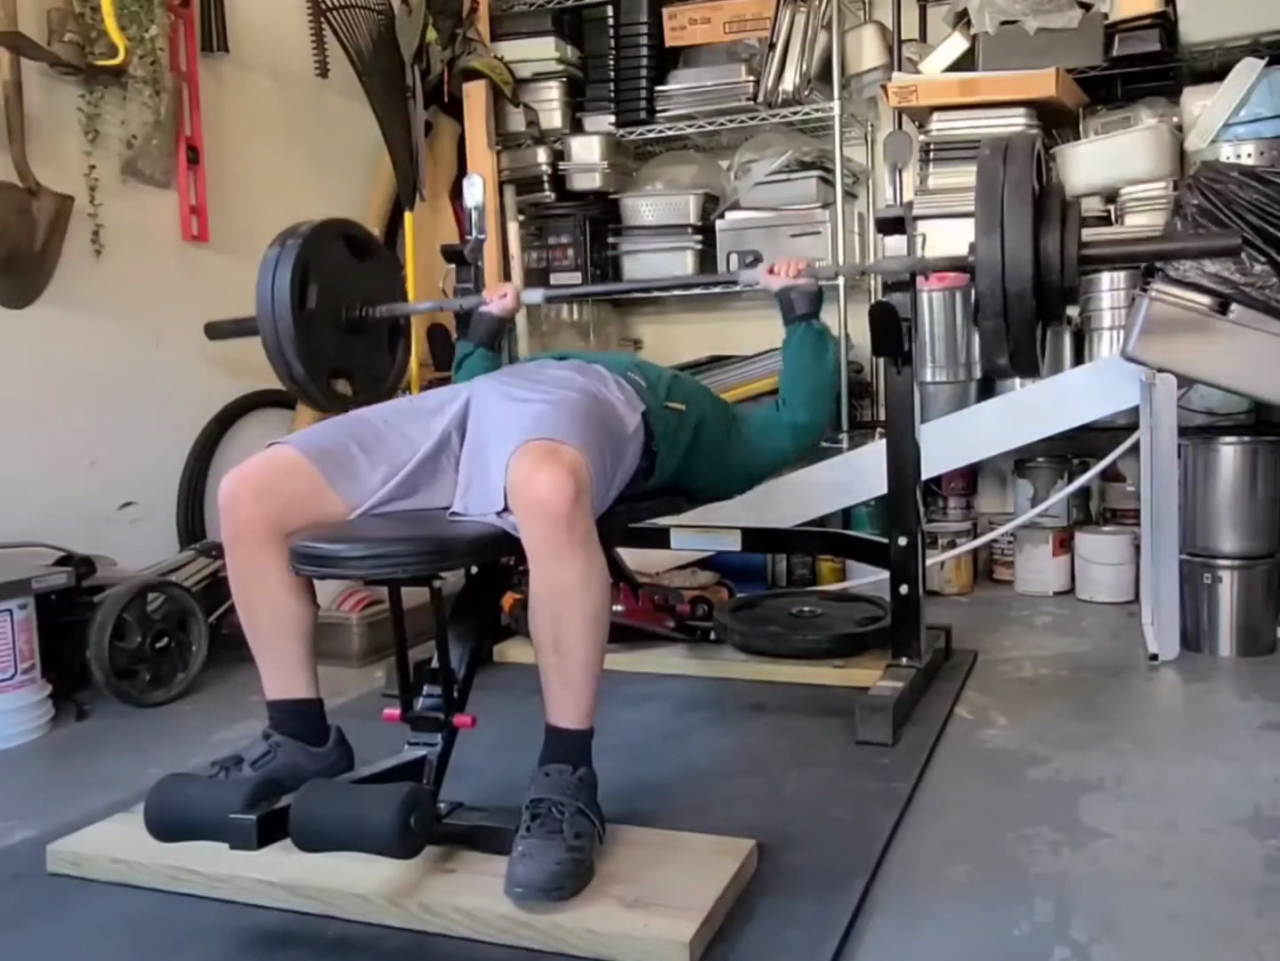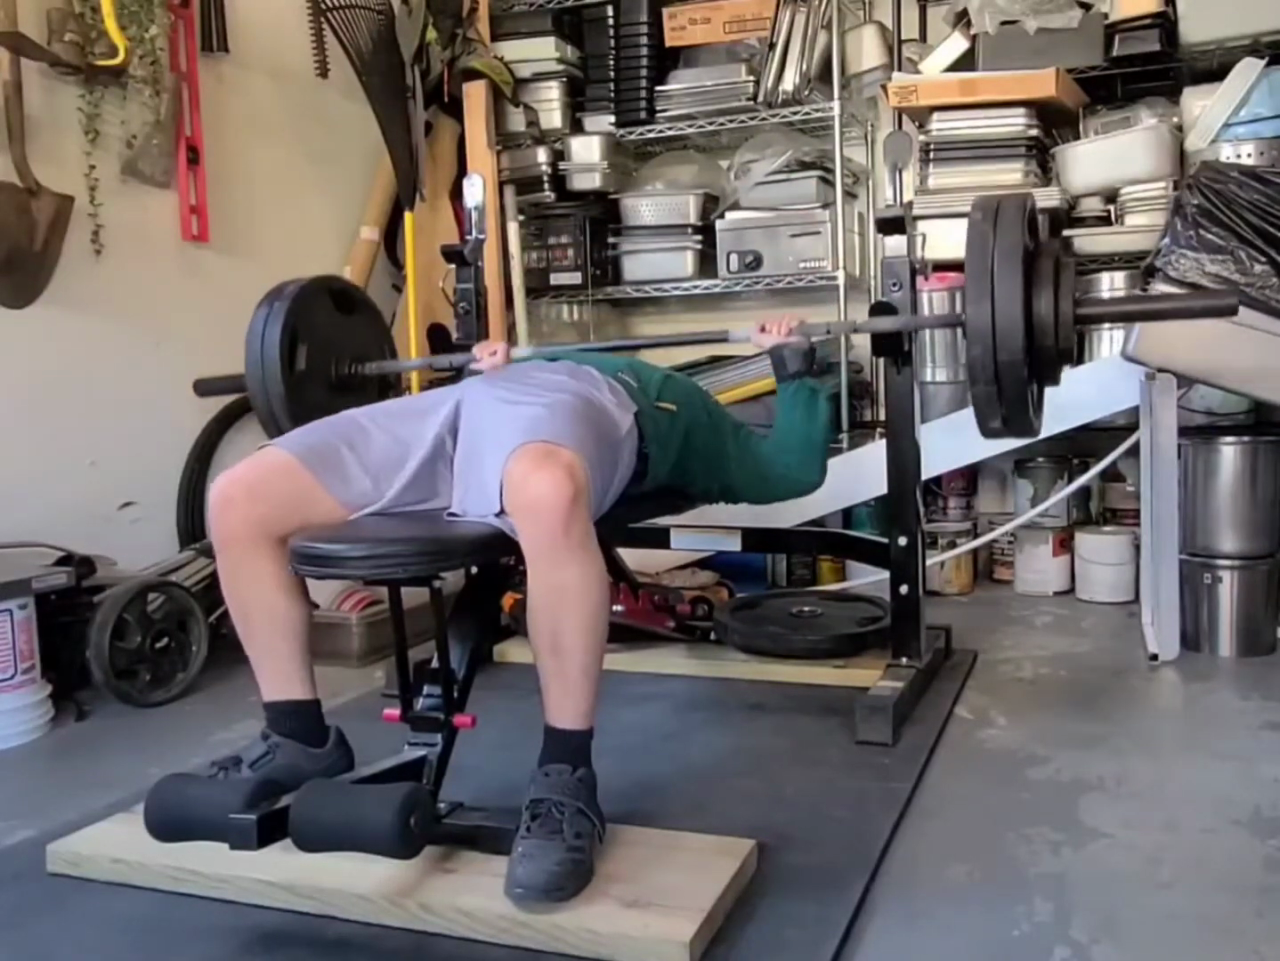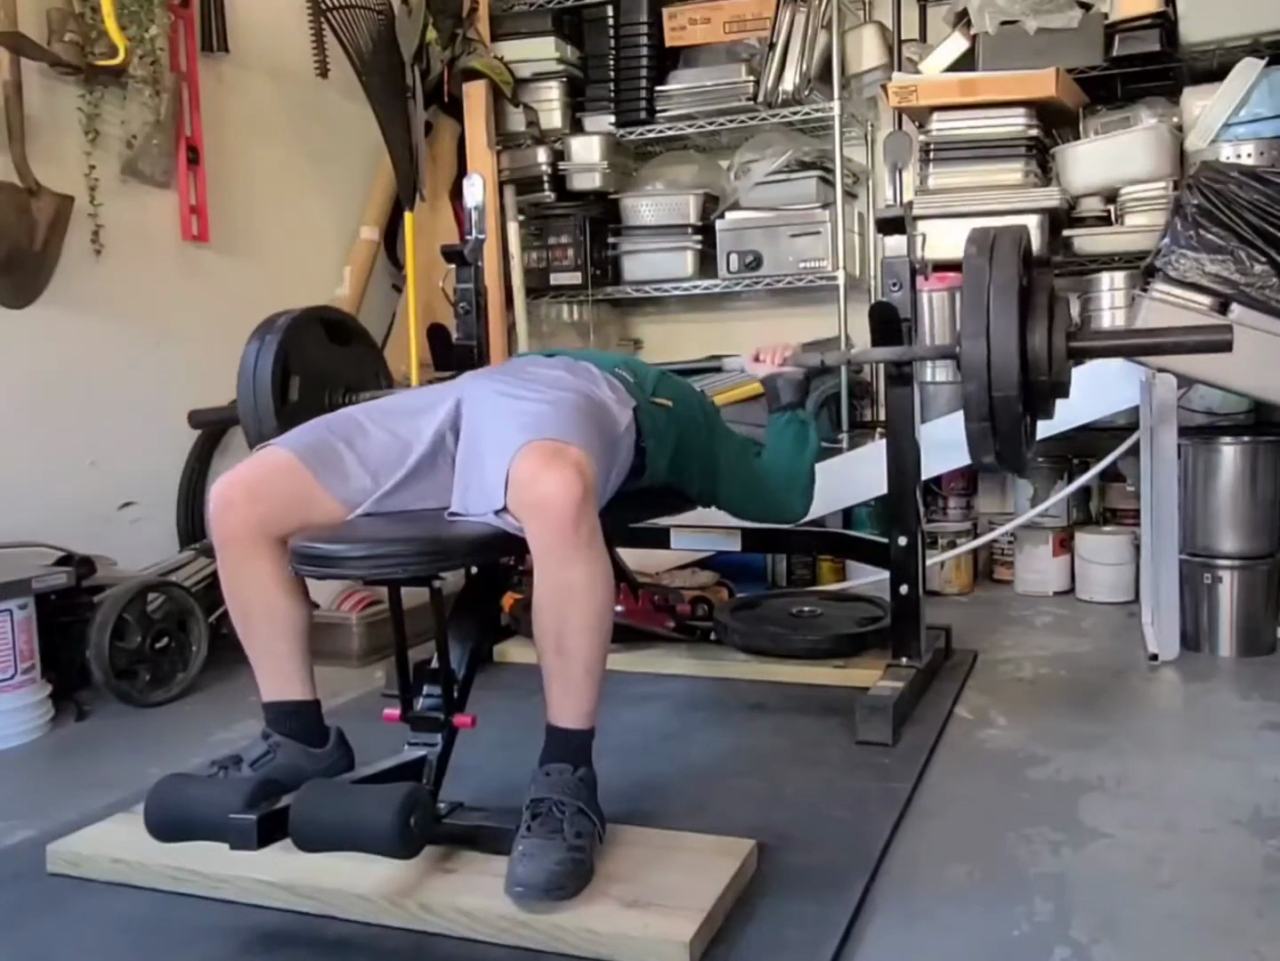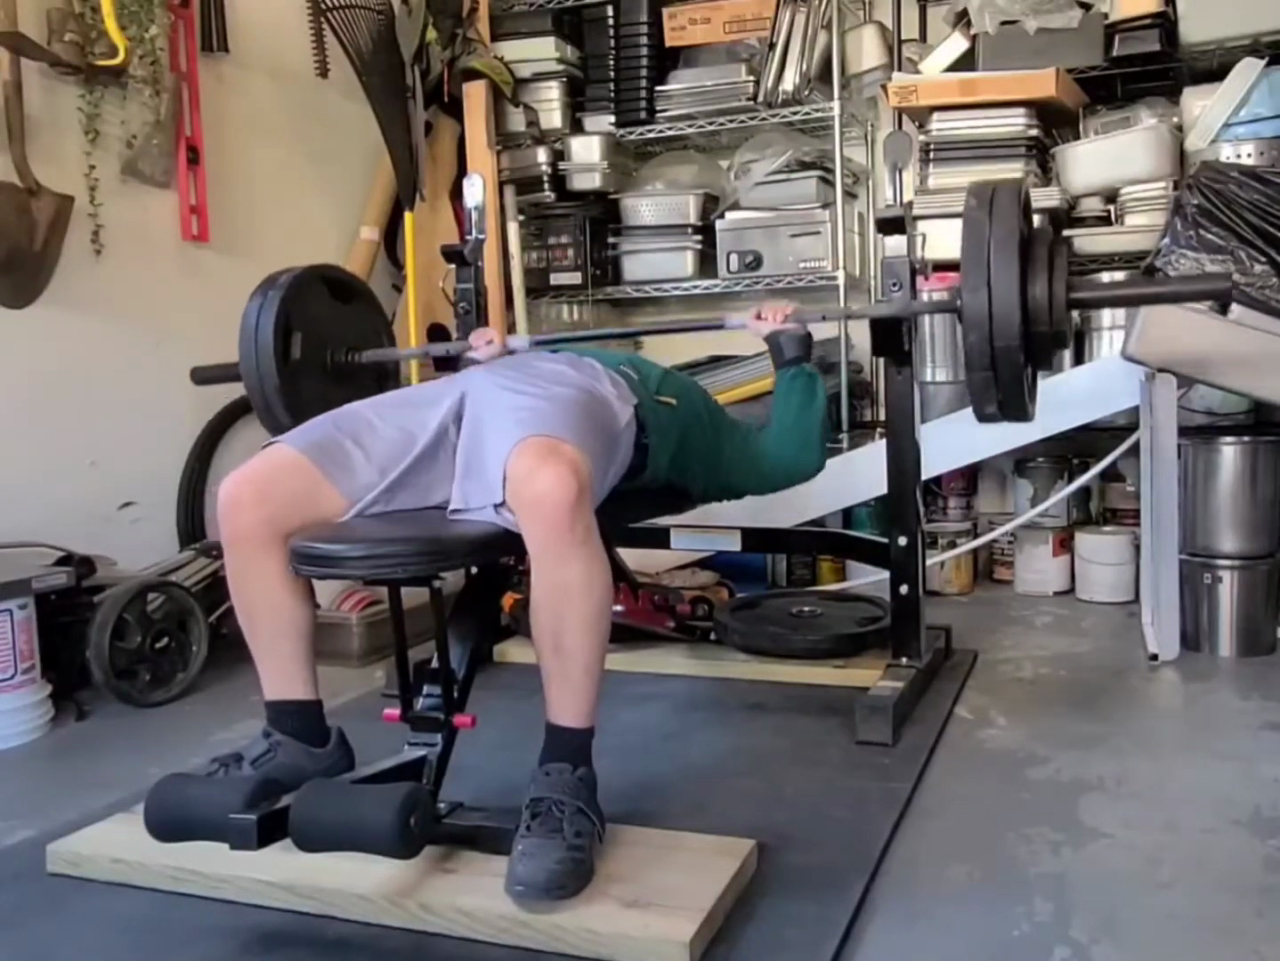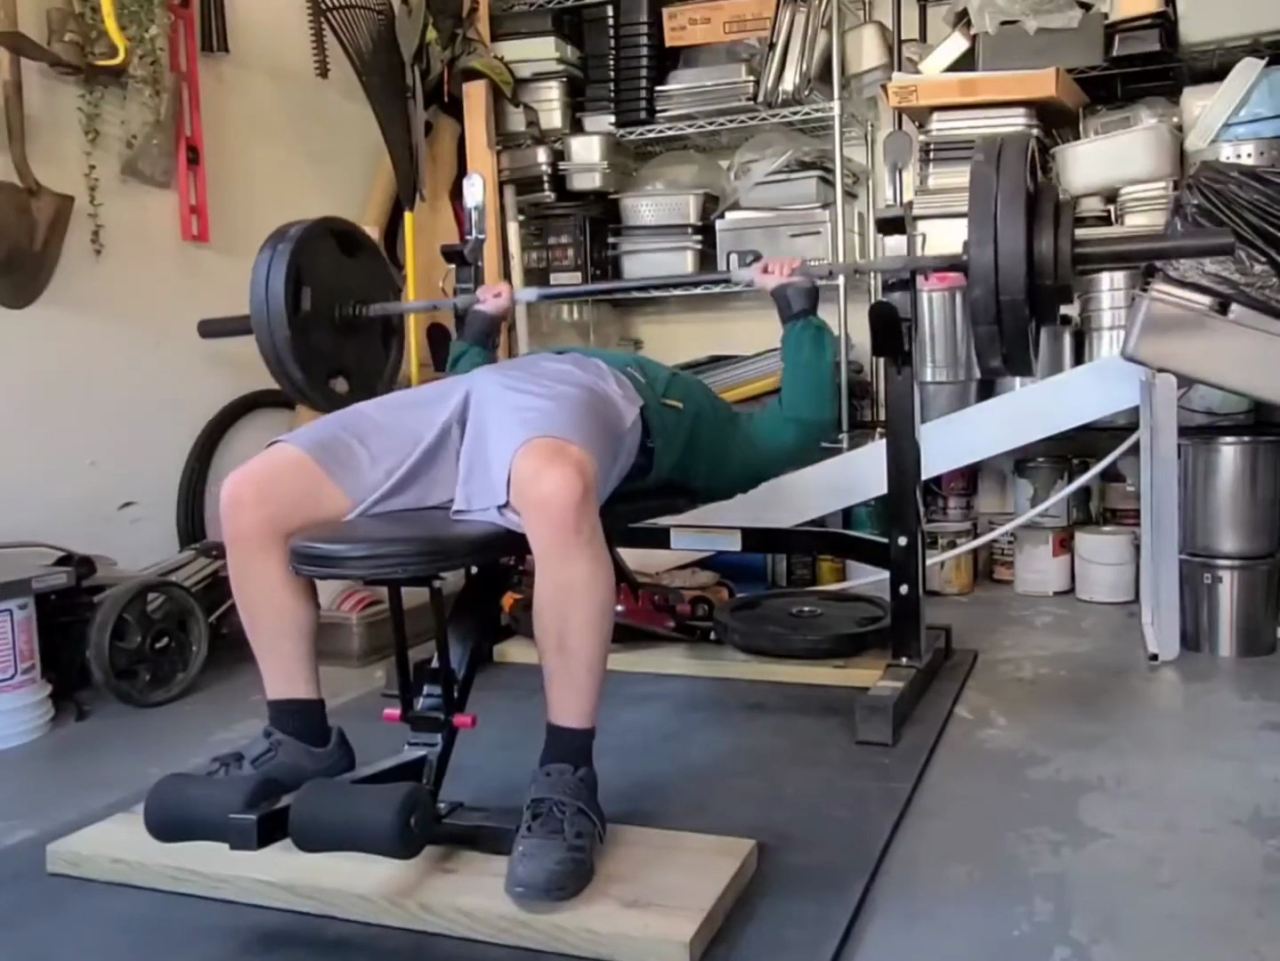
dt=0.2s
person 1, frame 1
left shoulder: (722, 438)
left elbow: (802, 418)
right elbow: (483, 389)
left wrist: (799, 307)
right wrist: (485, 327)
left knee: (547, 492)
right knee: (247, 497)
left ankle: (566, 780)
right ankle: (302, 741)
person 1, frame 2
left shoulder: (708, 424)
left elbow: (797, 465)
left wrist: (793, 362)
right wrist: (476, 374)
left knee: (547, 493)
right knee: (238, 501)
left ankle: (565, 783)
right ankle: (301, 742)
person 1, frame 3
left shoulder: (698, 427)
left elbow: (783, 496)
left wrist: (784, 390)
right wrist: (474, 380)
left knee: (556, 494)
right knee: (238, 503)
left ankle: (565, 780)
right ankle: (299, 741)
person 1, frame 4
left shoulder: (704, 426)
left elbow: (795, 457)
left wrist: (790, 349)
right wrist: (478, 364)
left knee: (550, 490)
right knee: (247, 500)
left ankle: (565, 780)
right ankle: (301, 740)
person 1, frame 5
left shoulder: (716, 431)
left elbow: (806, 421)
left wrist: (797, 308)
right wrist: (480, 326)
left knee: (555, 492)
right knee: (249, 499)
left ankle: (566, 781)
right ankle: (301, 739)
